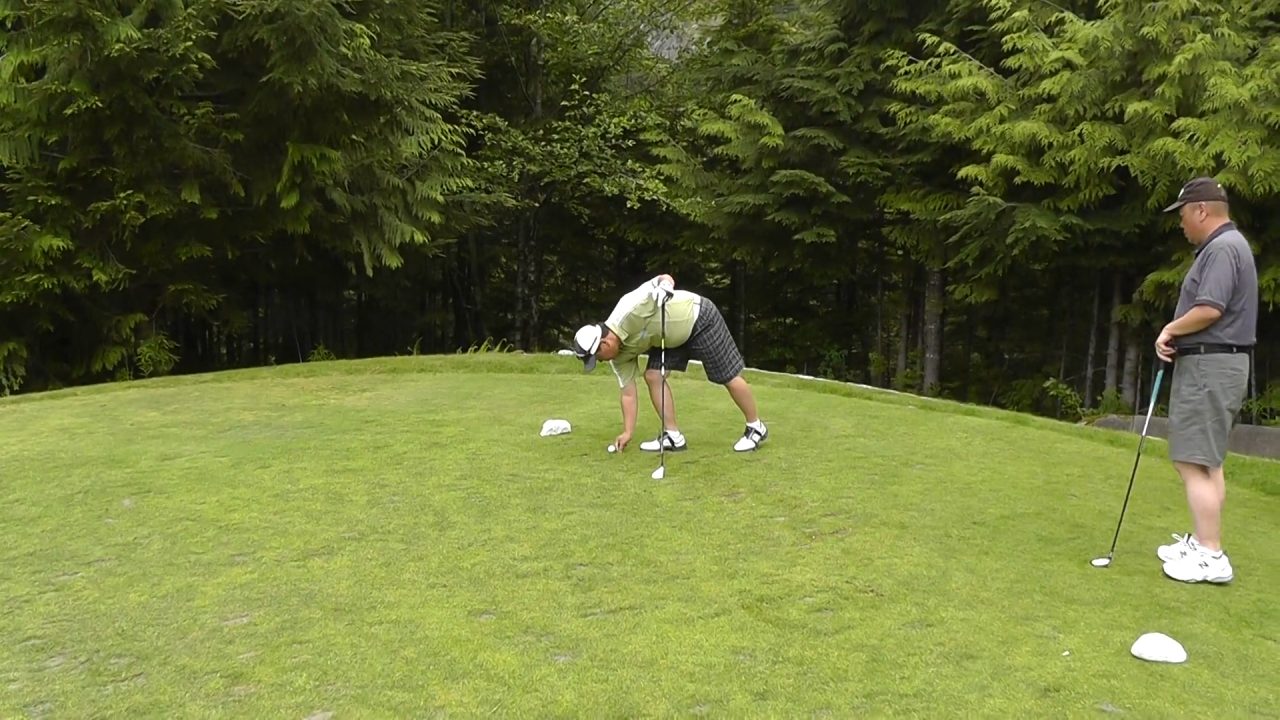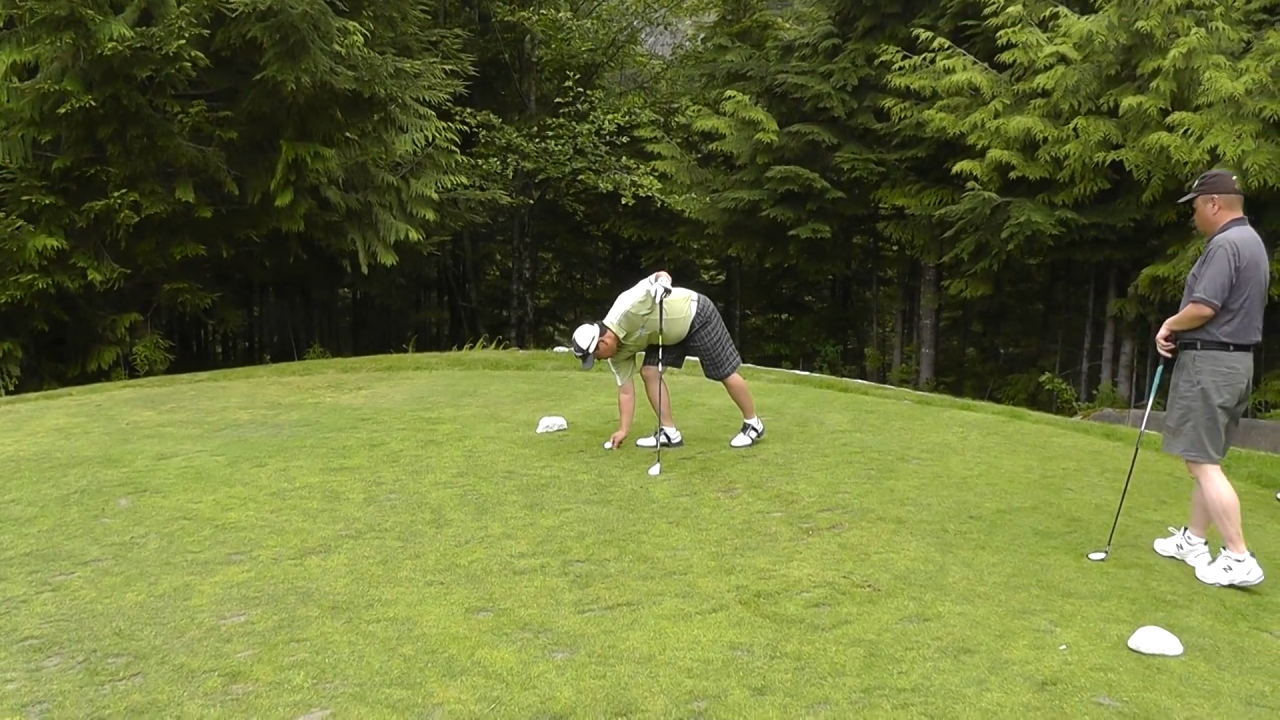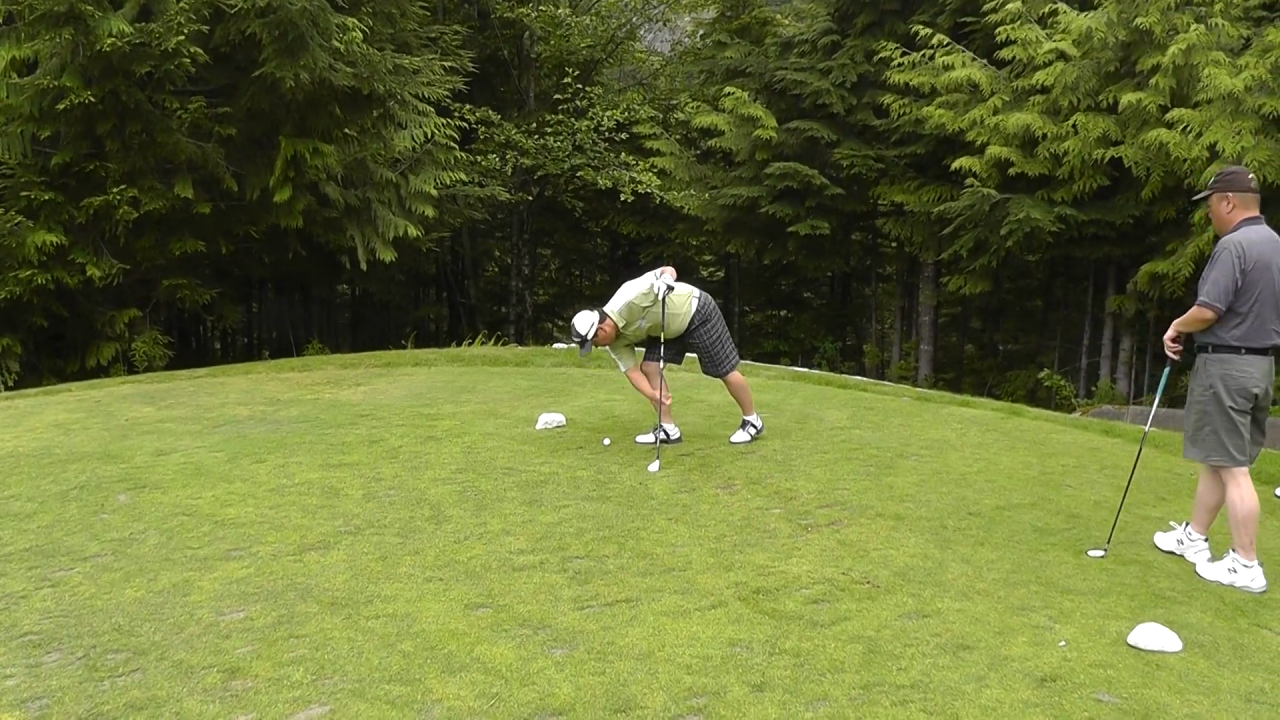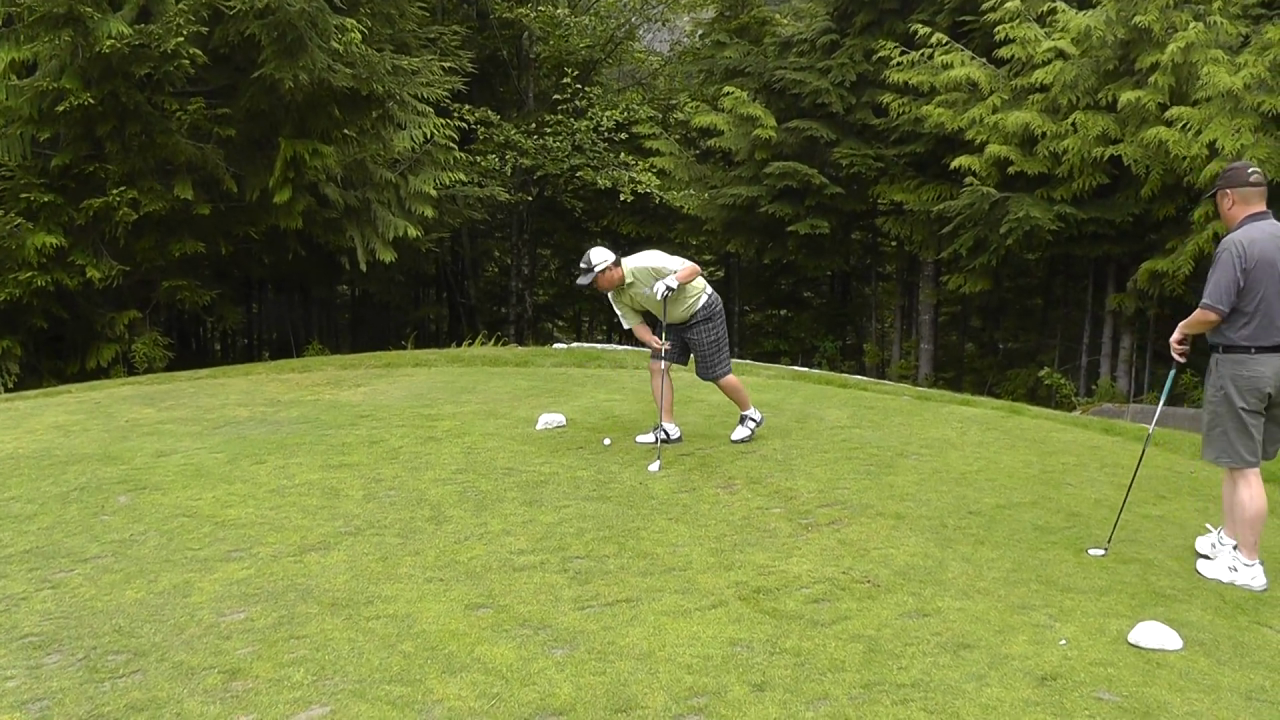
dt=0.3s
person 1, frame 1
left shoulder: (1222, 247)
right shoulder: (1225, 246)
left elbow: (1209, 309)
left wrist: (1169, 330)
right wrist: (1177, 335)
left hip: (1210, 366)
right hip: (1215, 364)
left knee: (1191, 462)
right knee: (1208, 462)
left ankle: (1213, 556)
right ankle: (1199, 545)
person 1, frame 2
left shoulder: (1226, 244)
right shoulder: (1250, 241)
left elbow: (1203, 307)
left wrist: (1169, 325)
right wrist: (1179, 330)
left hip: (1209, 363)
right hip: (1234, 360)
left knee: (1202, 463)
right knee: (1207, 459)
left ankle: (1239, 559)
right ankle: (1194, 540)
person 1, frame 3
left shoulder: (1234, 245)
left elbow: (1208, 311)
left wrist: (1176, 327)
left hip: (1226, 365)
left knee: (1232, 468)
right knee: (1218, 458)
left ankle: (1245, 565)
right ankle: (1193, 537)
person 1, frame 4
left shoulder: (1237, 244)
left elbow: (1211, 313)
left wrist: (1182, 329)
left hip: (1240, 365)
left knee: (1244, 467)
right knee: (1241, 460)
right ankle: (1229, 540)
person 2, frame 1
left shoulder: (629, 313)
right shoulder: (621, 353)
left elbow: (665, 277)
right elbow: (628, 392)
left wrist: (665, 284)
right wrist: (628, 432)
left hip: (700, 319)
left knee: (728, 377)
right knee: (653, 376)
left ankle: (755, 428)
right ankle: (673, 435)
person 2, frame 2
left shoulder: (627, 310)
right shoulder: (619, 351)
left elbow: (662, 275)
right elbow: (626, 391)
left wrist: (663, 281)
right wrist: (623, 430)
left hip: (697, 316)
left knee: (726, 373)
right knee: (649, 372)
left ankle: (753, 424)
right ankle: (669, 431)
person 2, frame 3
left shoulder: (629, 299)
right shoulder: (616, 338)
left elbow: (668, 271)
right elbow: (633, 371)
left wrist: (666, 279)
right wrist: (654, 395)
left hip: (698, 313)
left knee: (725, 370)
right knee: (651, 368)
left ankle: (752, 421)
right ankle: (668, 428)
person 2, frame 4
left shoulder: (644, 263)
right shoulder: (615, 294)
left elbow: (694, 269)
right elbow: (637, 325)
left wrist: (673, 280)
right wrist: (651, 340)
left hip: (703, 311)
right hip: (672, 320)
left knee: (717, 372)
right knee: (656, 365)
left ankle: (750, 415)
right ankle: (668, 428)
